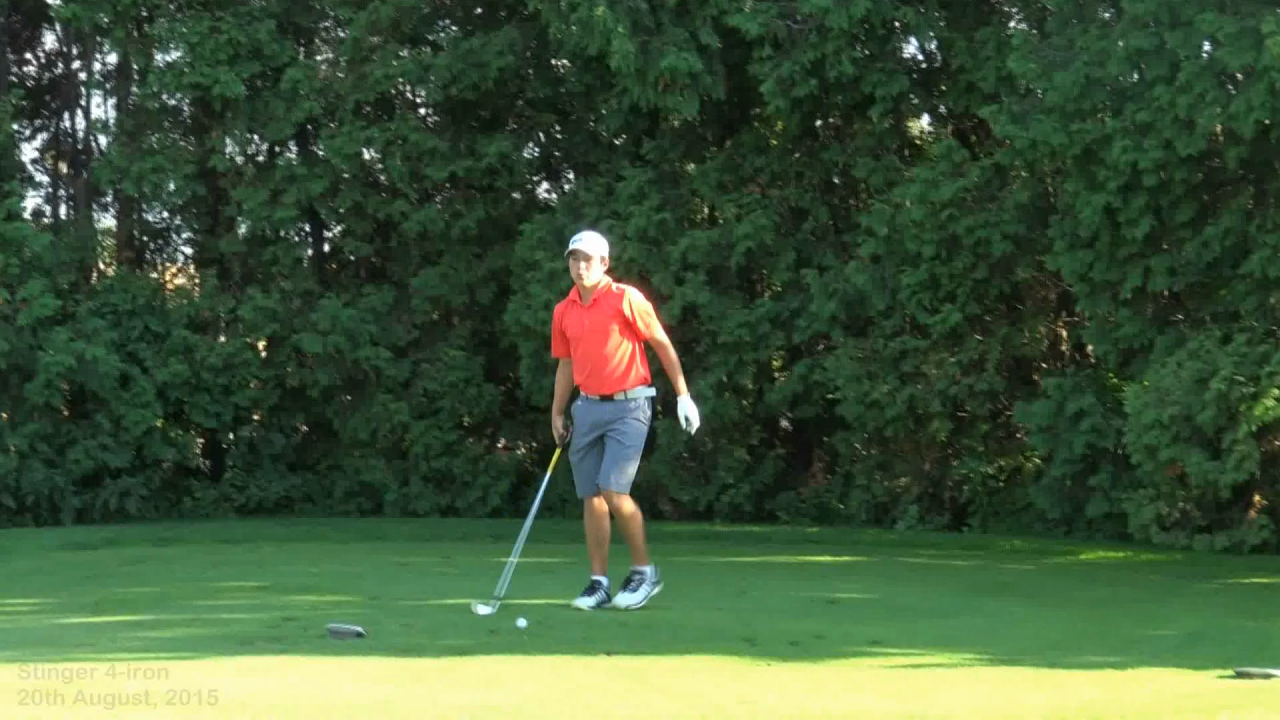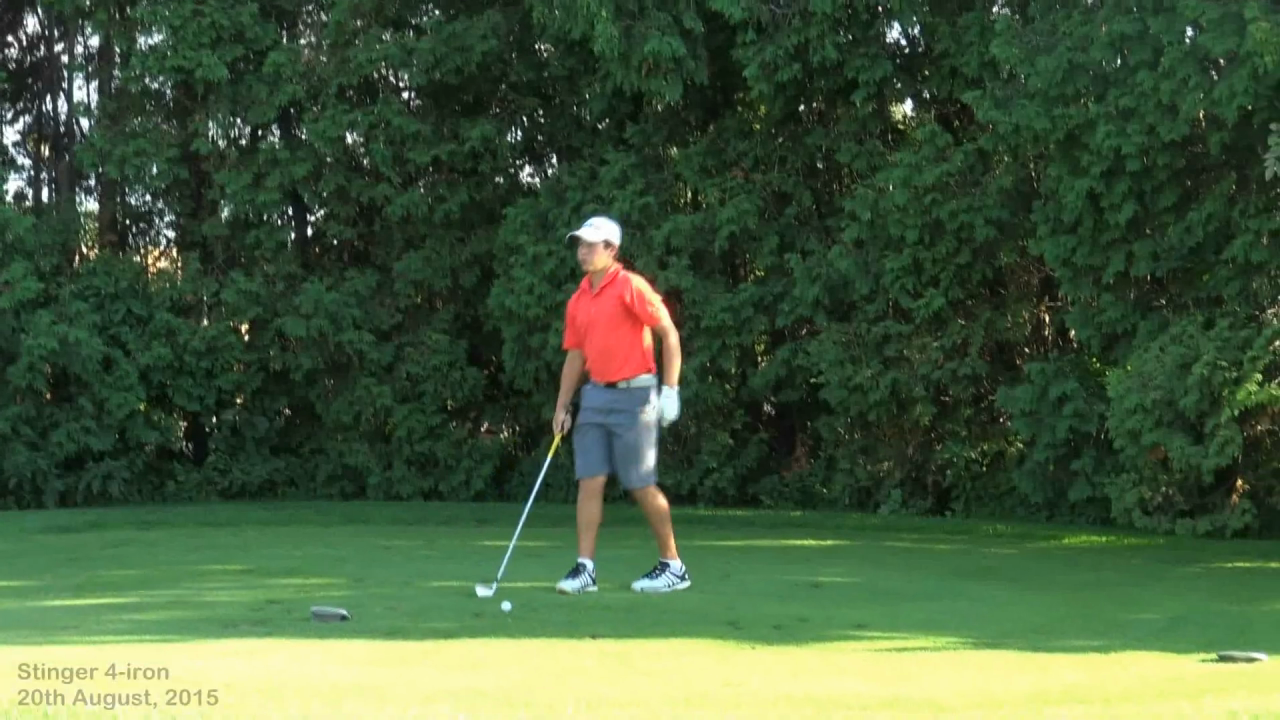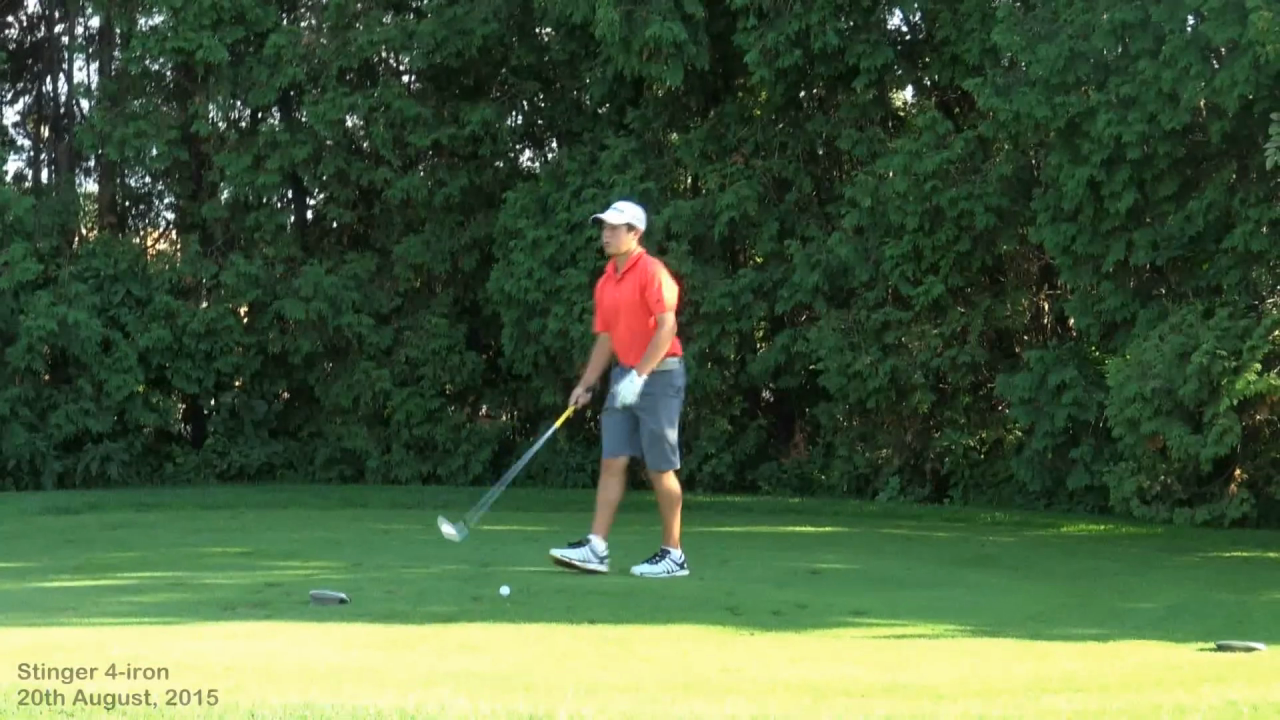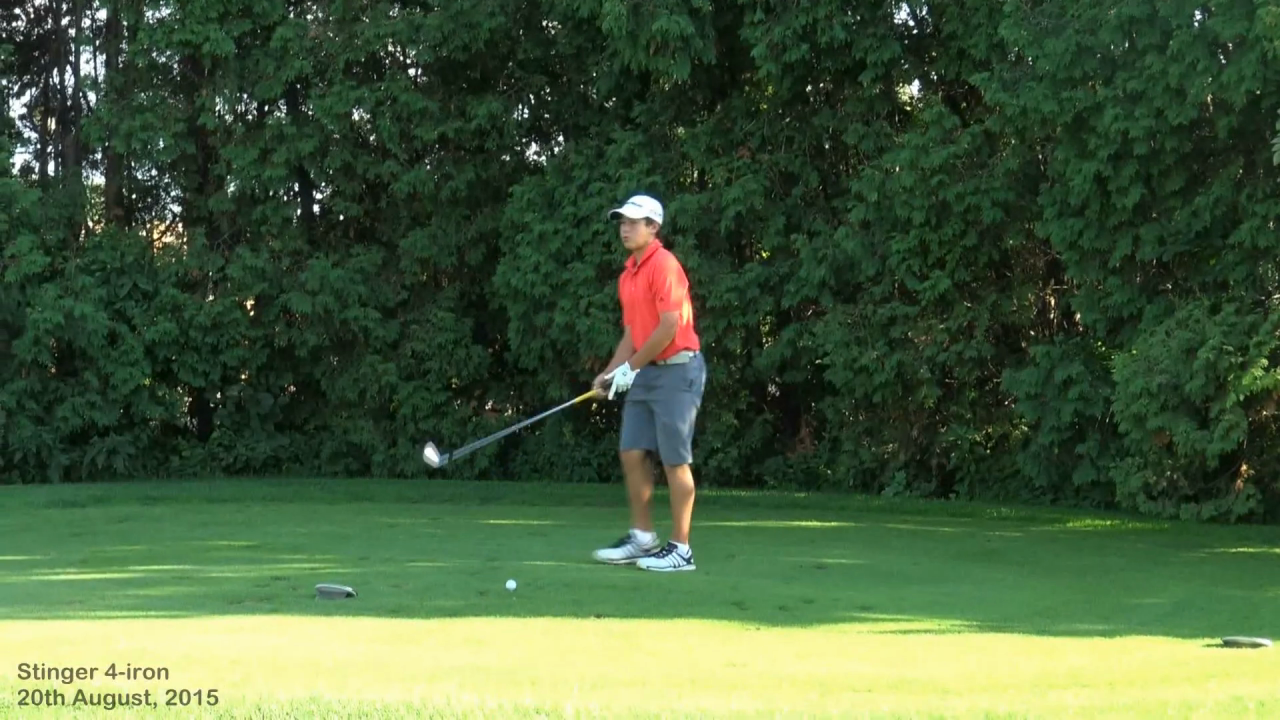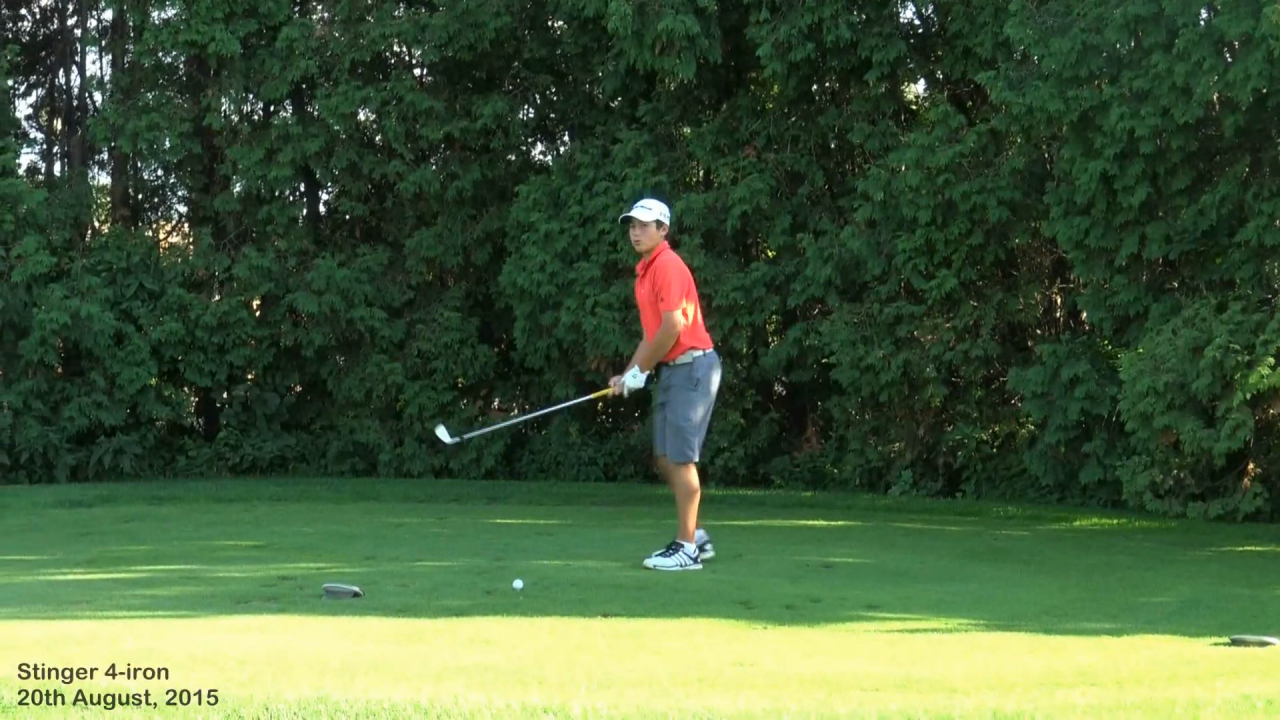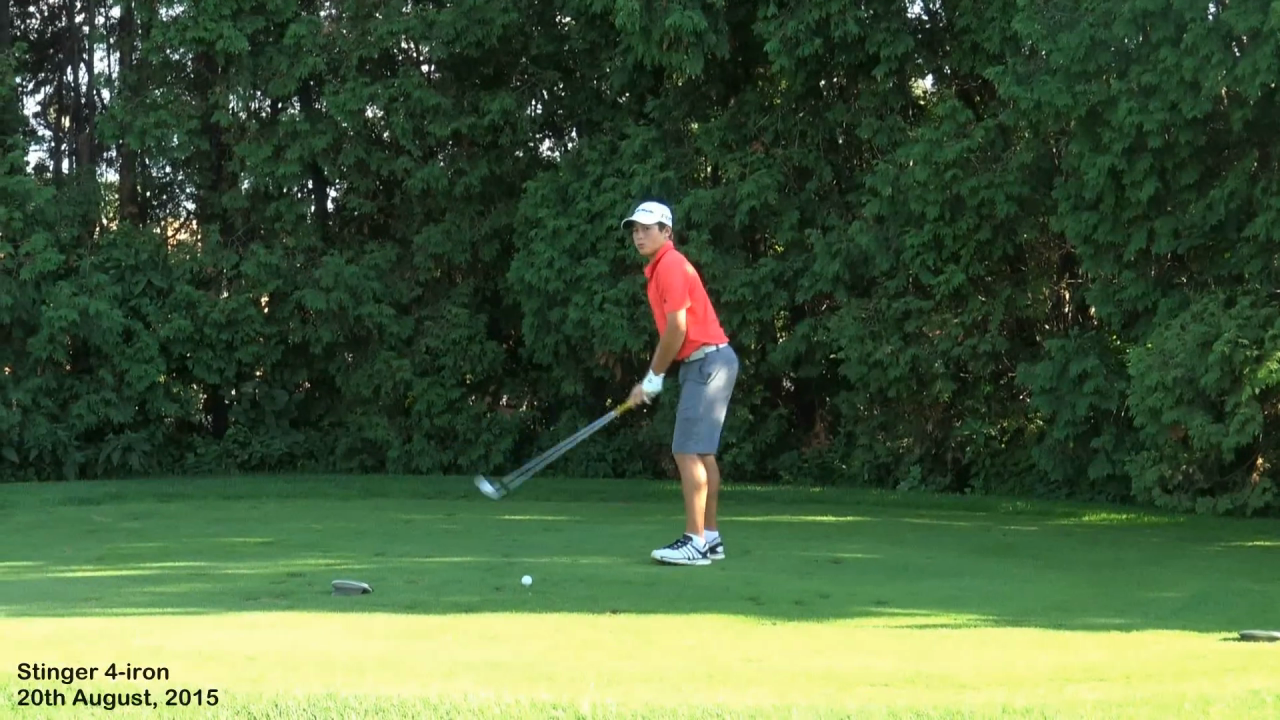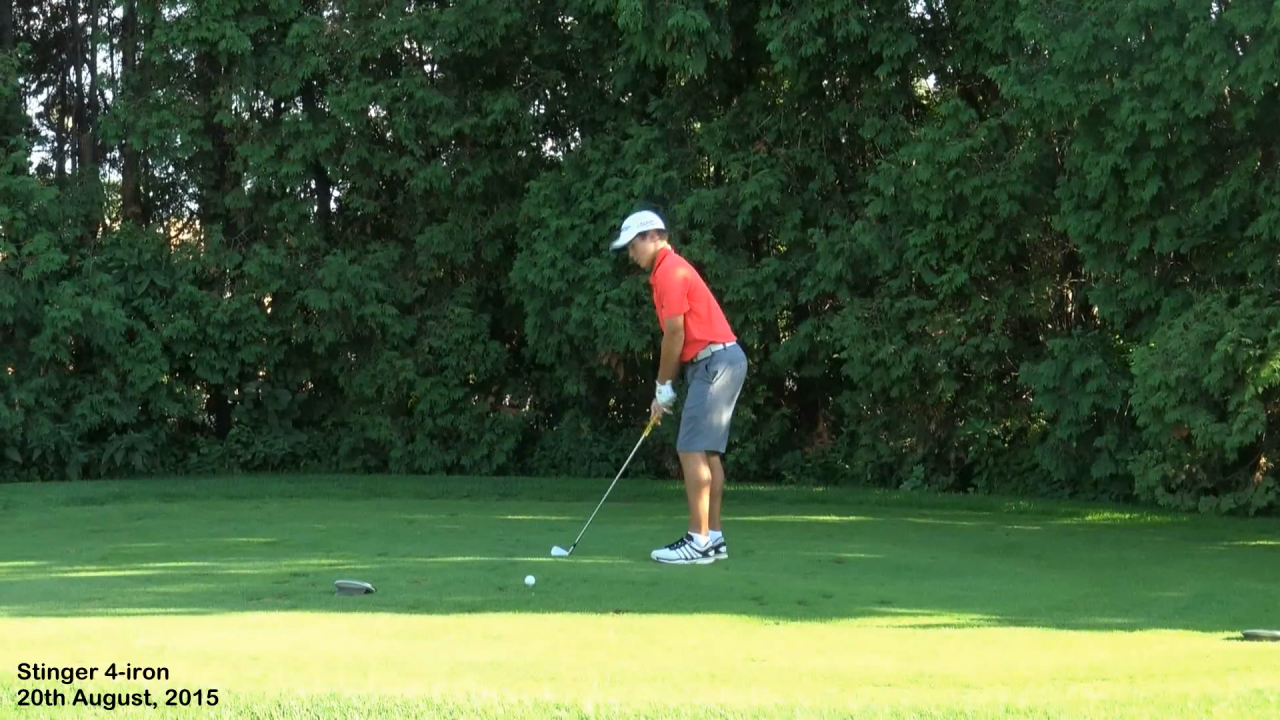
dt=0.2s
person 1, frame 1
left shoulder: (626, 298)
right shoulder: (562, 311)
left elbow: (662, 344)
left wrist: (683, 395)
right wrist: (557, 414)
left hip: (628, 406)
right hip: (587, 408)
left knee: (613, 492)
right knee: (591, 498)
left ankle: (644, 571)
right ankle: (598, 582)
person 1, frame 2
left shoulder: (631, 286)
right shoulder: (577, 300)
left elbow: (668, 333)
right elbow: (574, 356)
left wrist: (670, 389)
right wrist: (562, 405)
left hip: (635, 393)
right hip: (595, 395)
left knee: (640, 485)
right knee: (589, 482)
left ankle: (672, 565)
right ankle: (585, 566)
person 1, frame 3
left shoulder: (652, 271)
right shoulder: (605, 282)
left elbow: (666, 327)
left wrist: (638, 376)
right wrist: (586, 384)
left hip: (658, 379)
right hip: (624, 379)
left knee: (660, 468)
right knee: (613, 463)
left ankle: (673, 554)
right ankle: (595, 547)
person 1, frame 4
left shoulder: (664, 265)
right shoulder: (627, 275)
left elbow: (670, 326)
left wrist: (629, 368)
right wrist: (611, 372)
left hip: (677, 370)
right hip: (646, 374)
left knee: (674, 461)
right knee: (631, 453)
left ankle: (679, 549)
right ankle: (642, 537)
person 1, frame 5
left shoulder: (668, 266)
right shoulder: (644, 273)
left elbow: (672, 328)
left wrist: (640, 370)
right wrist: (628, 373)
left hip: (692, 368)
right hip: (670, 371)
left knee: (680, 458)
right knee: (668, 457)
left ankle: (687, 548)
right ankle: (695, 535)
person 1, frame 6
left shoulder: (671, 266)
right shoulder: (658, 271)
left elbow: (678, 330)
left wrist: (654, 376)
right wrist: (649, 379)
left hip: (708, 363)
right hip: (699, 365)
left knee: (687, 452)
right knee: (700, 454)
left ankle: (695, 541)
right ankle: (709, 536)
person 1, frame 7
left shoulder: (669, 270)
right shoulder: (669, 270)
left elbow: (675, 335)
right elbow: (679, 337)
left wrist: (663, 385)
right wrist: (664, 389)
left hip: (716, 362)
right hip: (716, 363)
left knee: (691, 450)
right knee: (707, 452)
left ankle: (697, 541)
right ankle: (713, 537)
